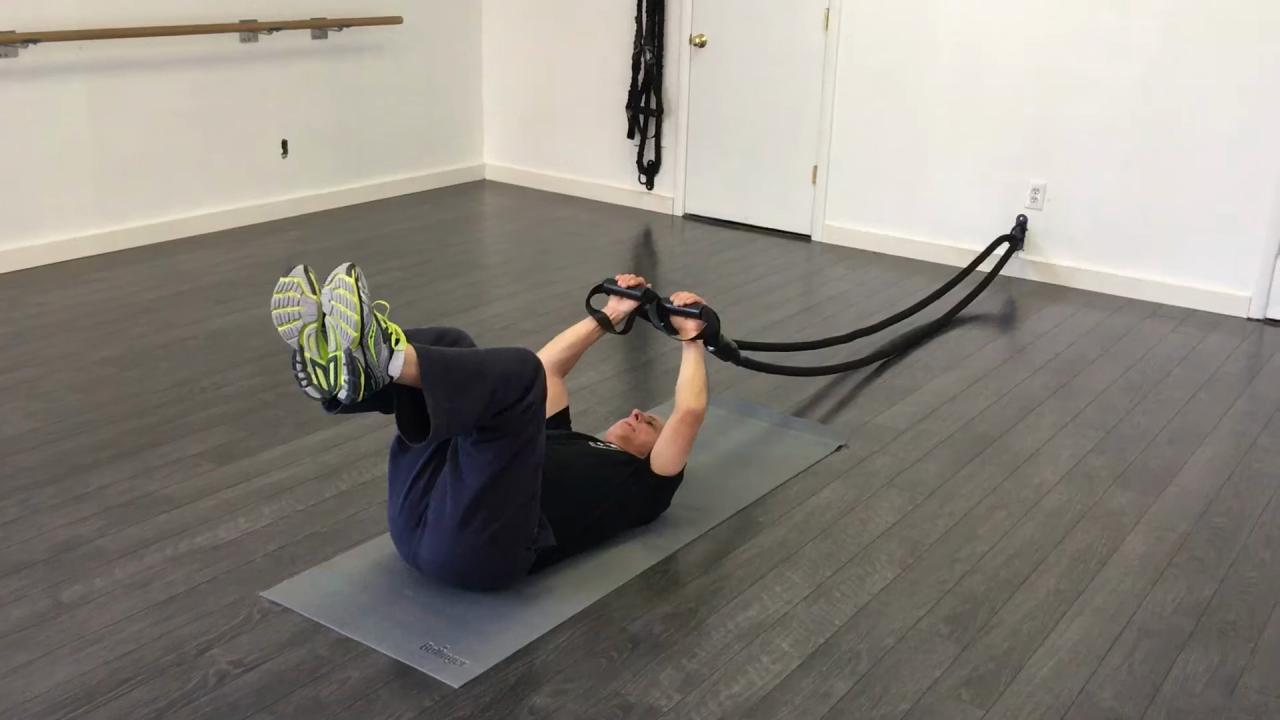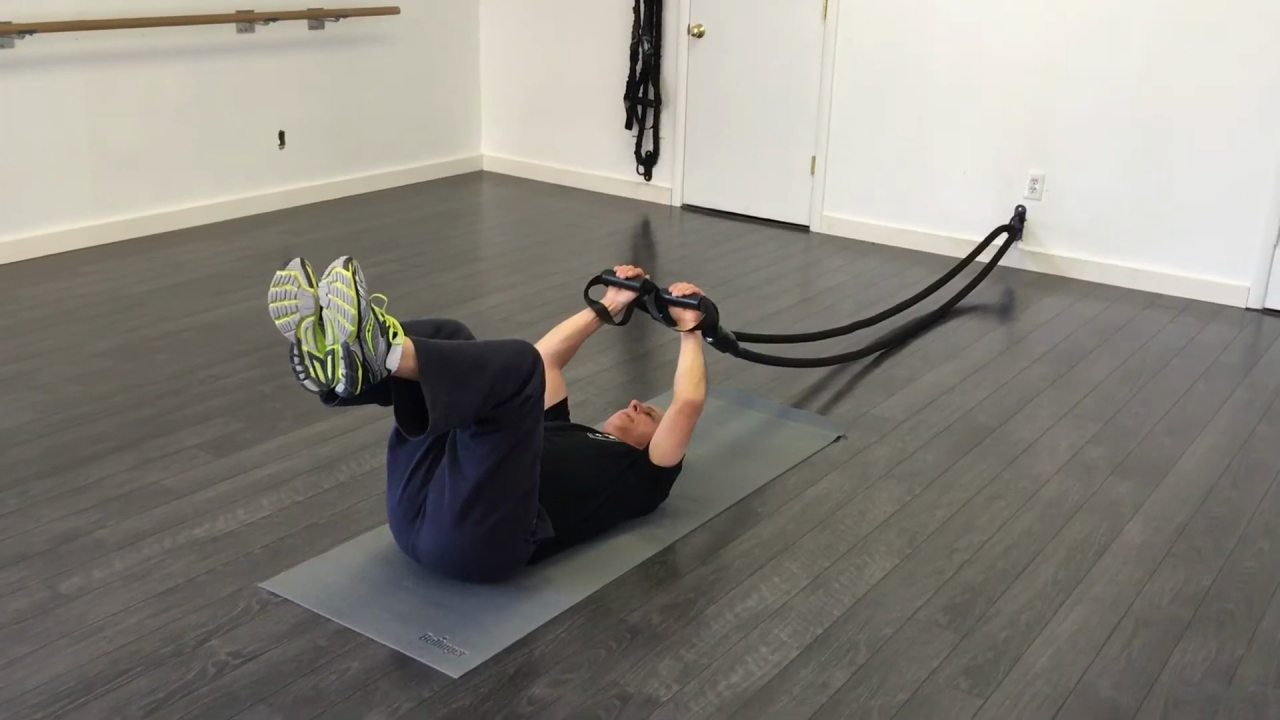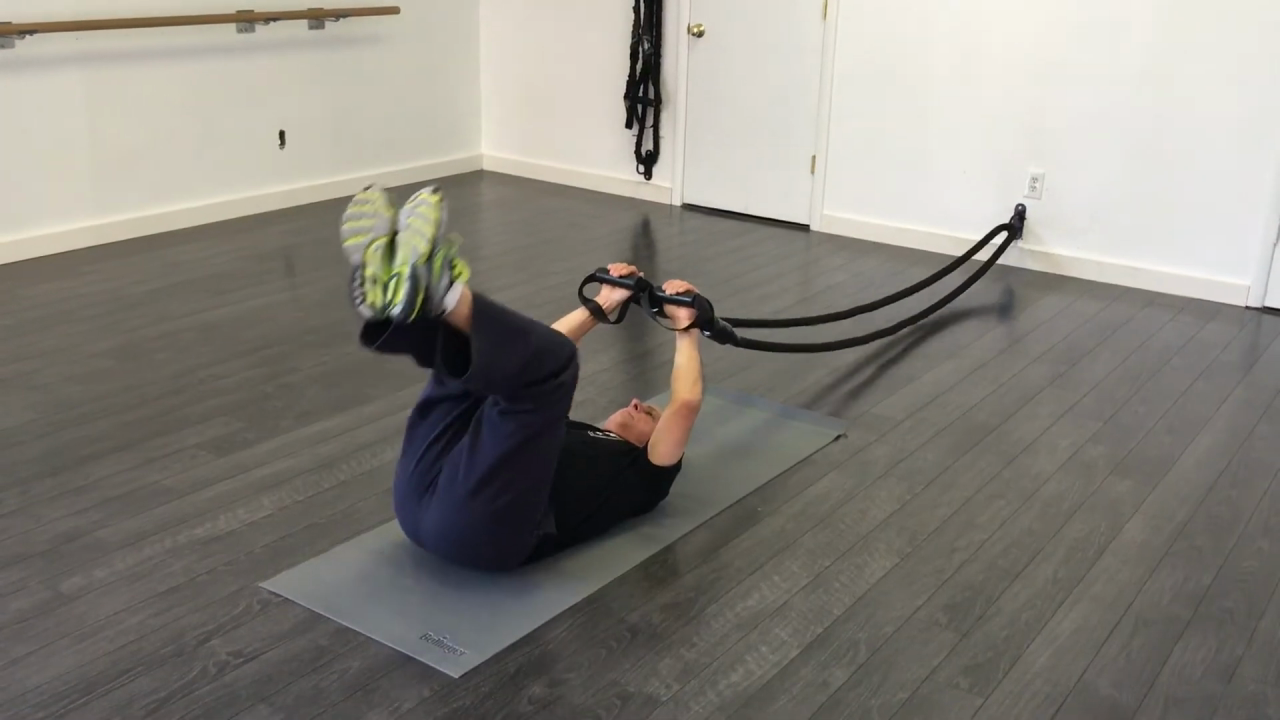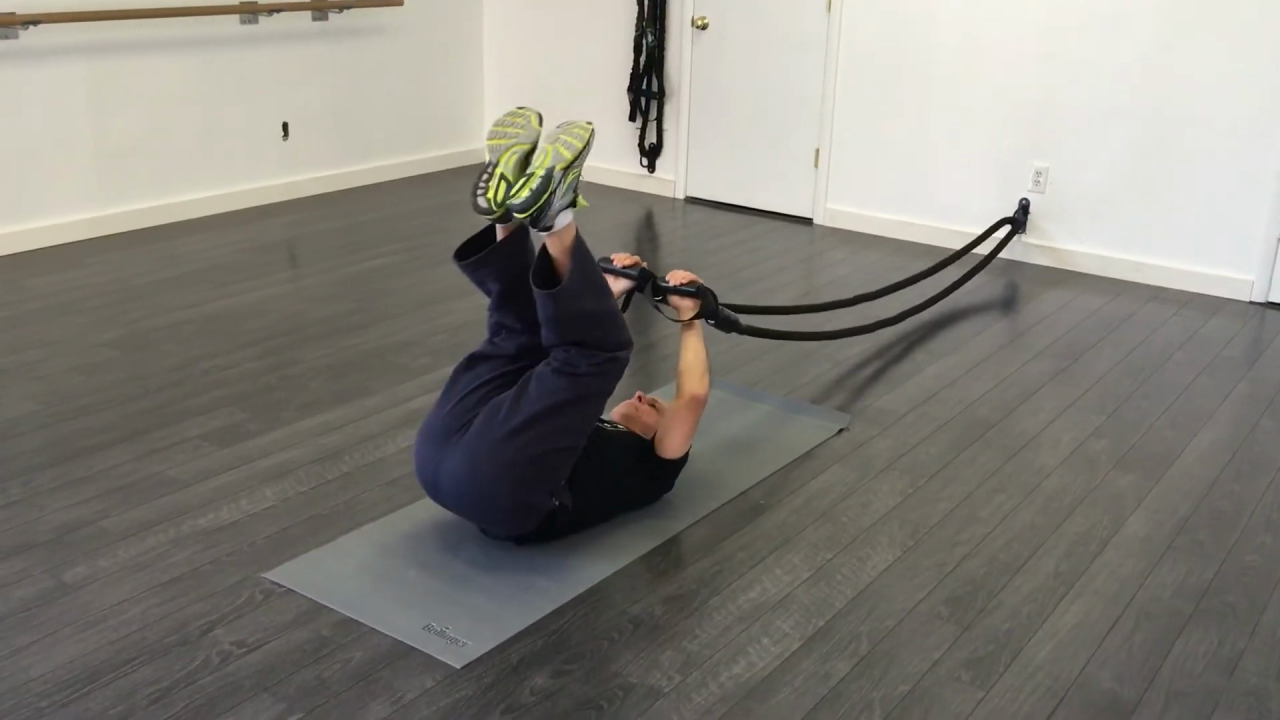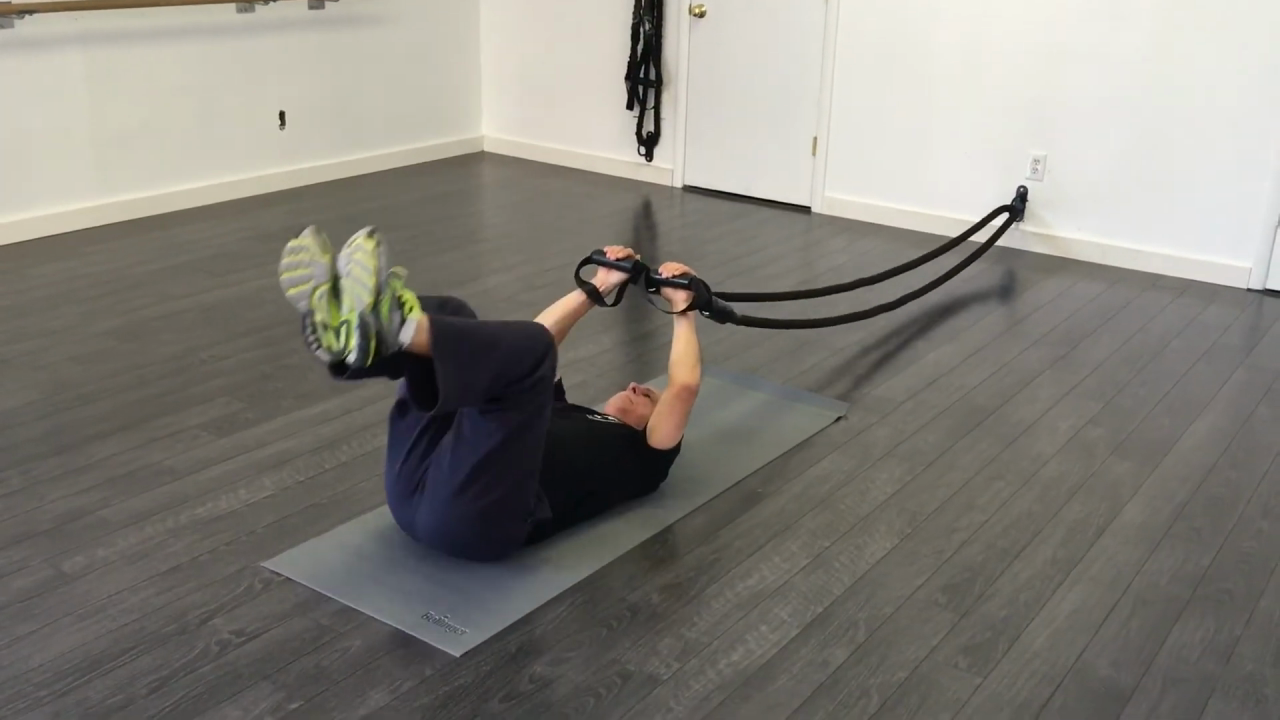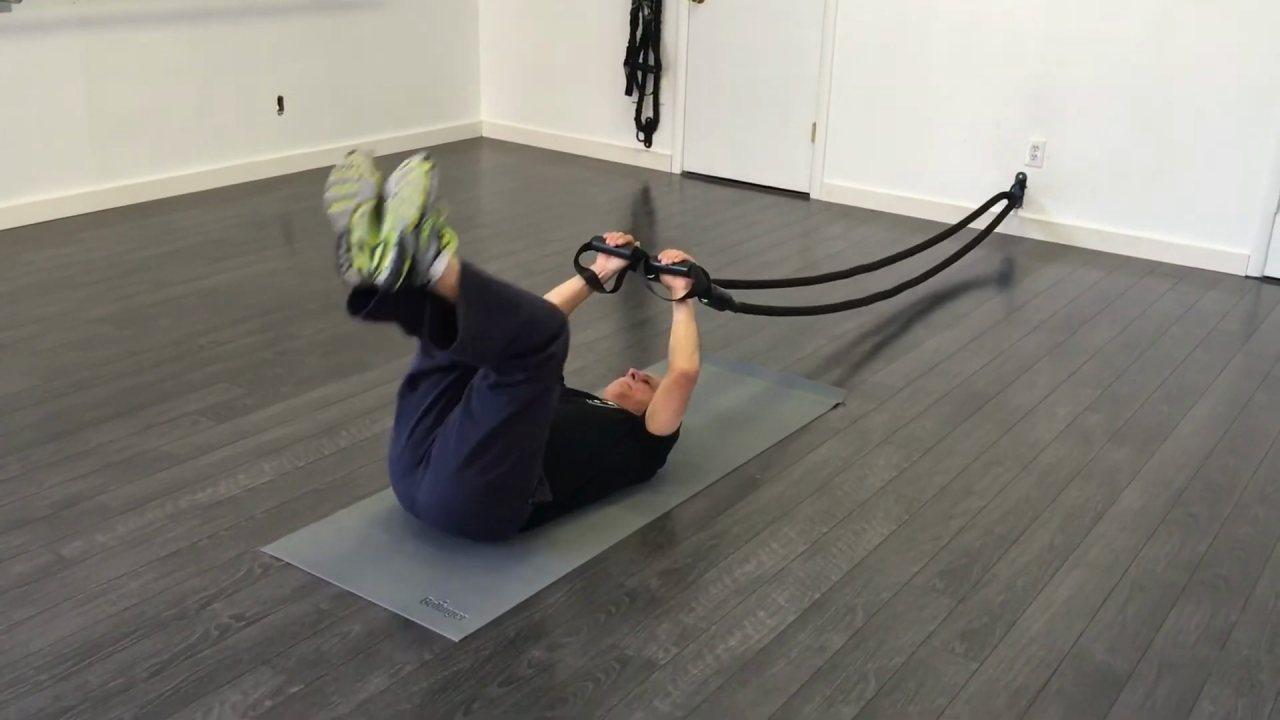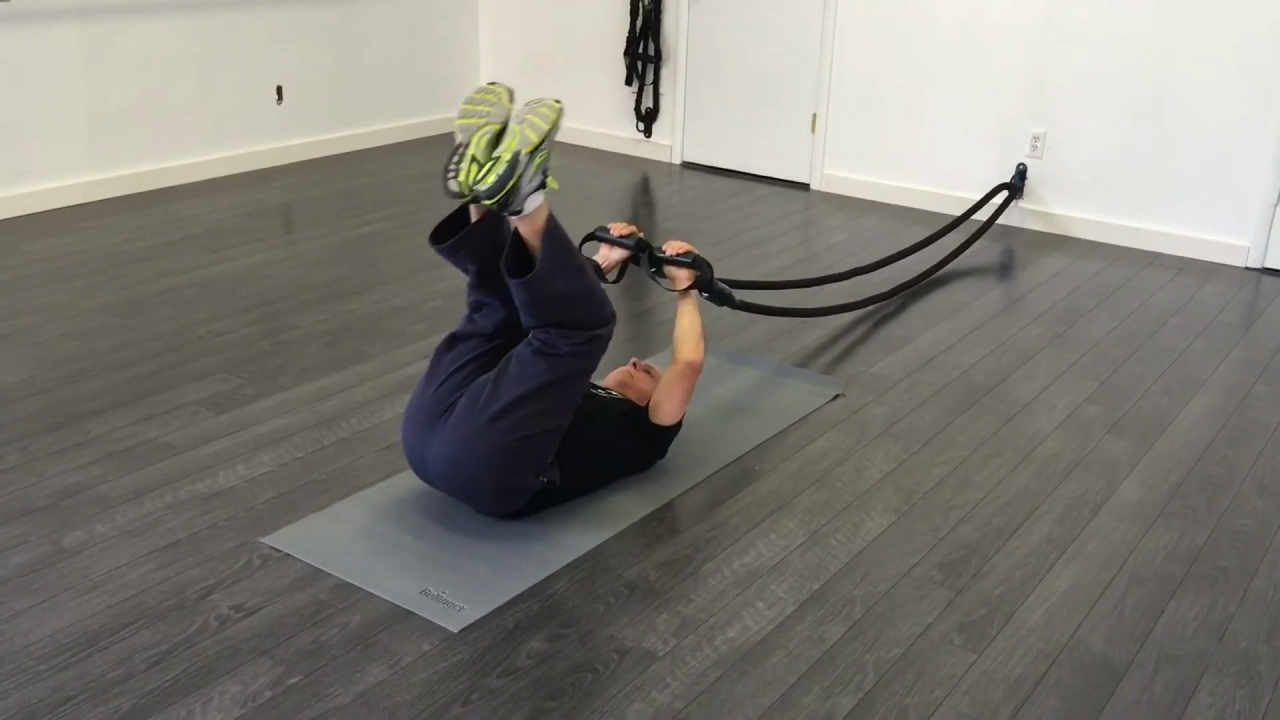
dt=0.7s
person 1, frame 1
left shoulder: (641, 487)
right shoulder: (566, 440)
left elbow: (689, 413)
right elbow: (548, 366)
left wrist: (691, 339)
right wrist: (608, 317)
left hip: (482, 545)
right hip: (419, 518)
left knee: (517, 372)
right knee: (447, 347)
left ankle: (383, 356)
right ankle: (340, 365)
person 1, frame 2
left shoulder: (641, 478)
right shoulder: (566, 432)
left elbow: (688, 404)
right elbow: (547, 356)
left wrist: (689, 330)
right wrist: (606, 309)
left hip: (480, 538)
right hip: (420, 509)
left knee: (515, 365)
right knee: (447, 340)
left ankle: (379, 352)
right ankle: (339, 356)
person 1, frame 3
left shoulder: (642, 477)
right shoulder: (572, 434)
left elbow: (687, 403)
right elbow: (532, 350)
left wrist: (685, 329)
right wrist: (600, 306)
left hip: (485, 523)
right hip: (423, 498)
left knee: (549, 360)
right knee: (473, 347)
left ankle: (439, 293)
right ankle: (395, 289)
person 1, frame 4
left shoulder: (648, 465)
right shoulder: (585, 425)
left elbow: (693, 396)
right elbow: (570, 322)
left wrist: (688, 320)
right wrist: (606, 294)
left hip: (502, 483)
right hip: (442, 455)
left knee: (601, 343)
right knee: (525, 327)
left ankle: (554, 216)
right ankle: (509, 217)
person 1, frame 5
left shoulder: (642, 458)
right shoulder: (561, 415)
left elbow: (685, 386)
left wrist: (682, 310)
right wrist: (595, 289)
left hip: (477, 516)
right hip: (417, 486)
left knee: (526, 349)
right knee: (447, 319)
left ankle: (392, 324)
right ankle: (352, 329)
person 1, frame 6
left shoulder: (640, 445)
right shoulder: (568, 404)
left elbow: (684, 372)
right elbow: (519, 322)
left wrist: (681, 300)
right wrist: (599, 273)
left hip: (476, 496)
right hip: (419, 468)
left knee: (539, 330)
left ankle: (425, 258)
right ankle: (391, 265)
person 1, frame 7
left shoulder: (641, 432)
right shoulder: (576, 393)
left elbow: (688, 363)
right elbow: (553, 300)
left wrist: (684, 289)
right wrist: (598, 265)
left hip: (488, 460)
right hip: (430, 434)
left knee: (584, 318)
right knee: (507, 298)
left ankle: (525, 199)
right ankle: (486, 196)
